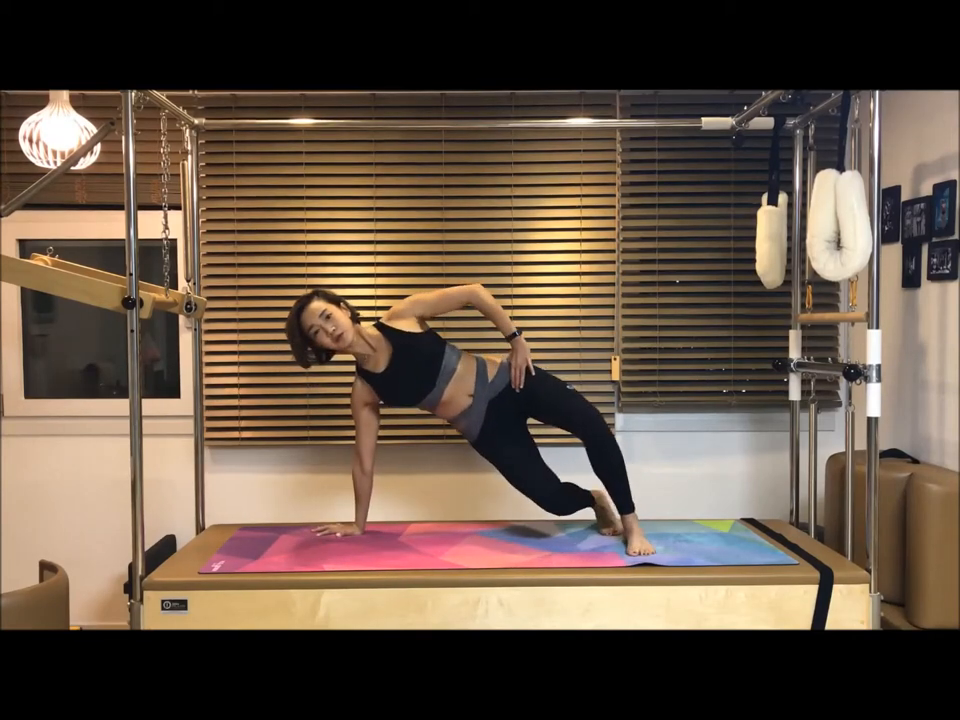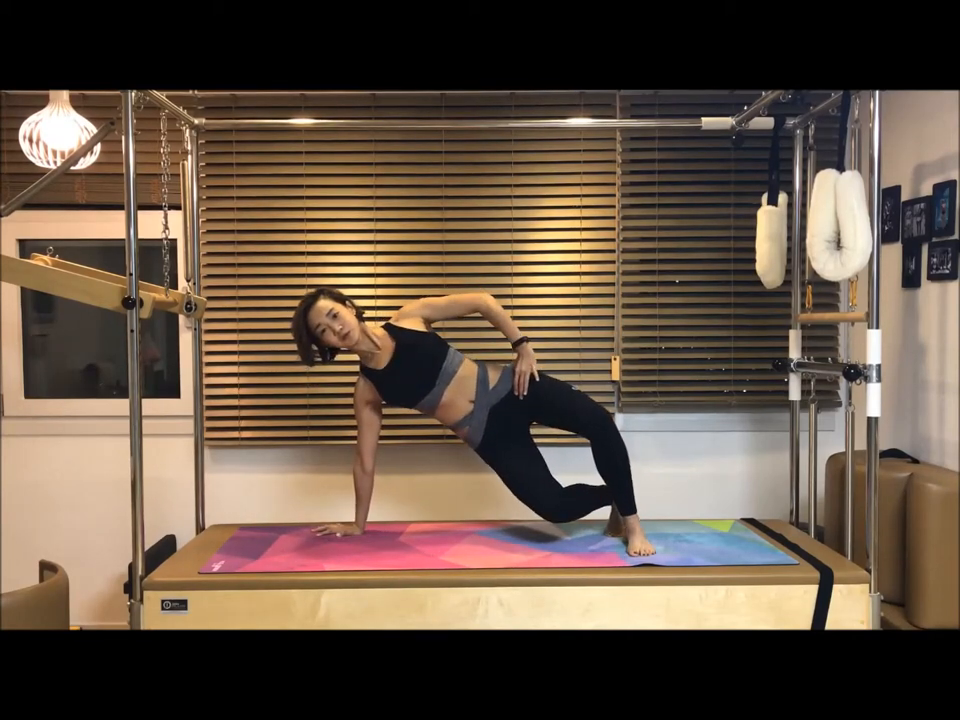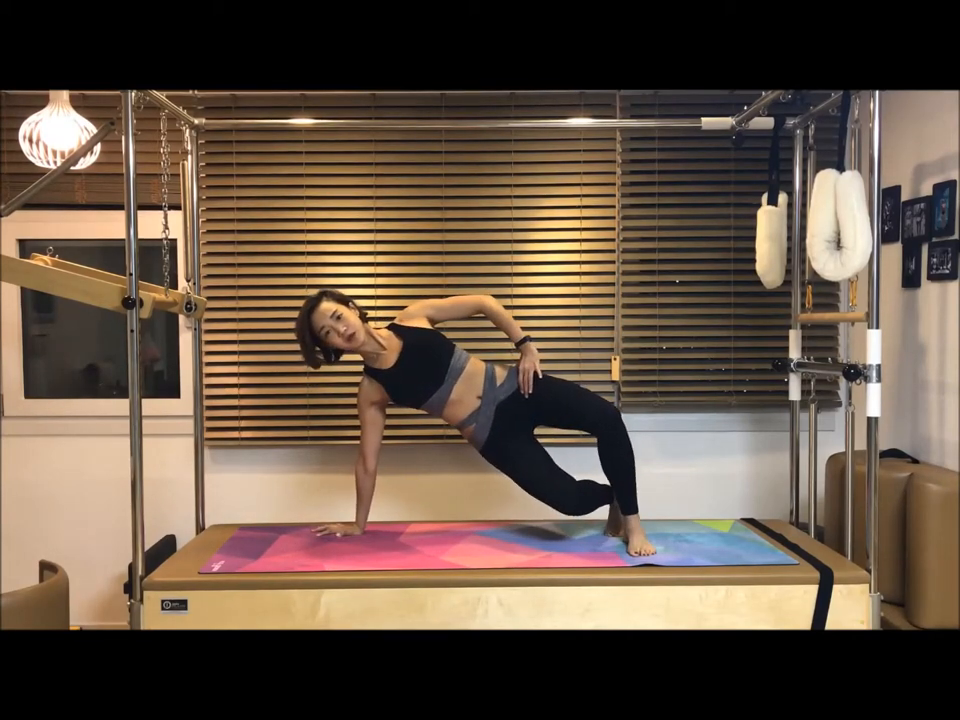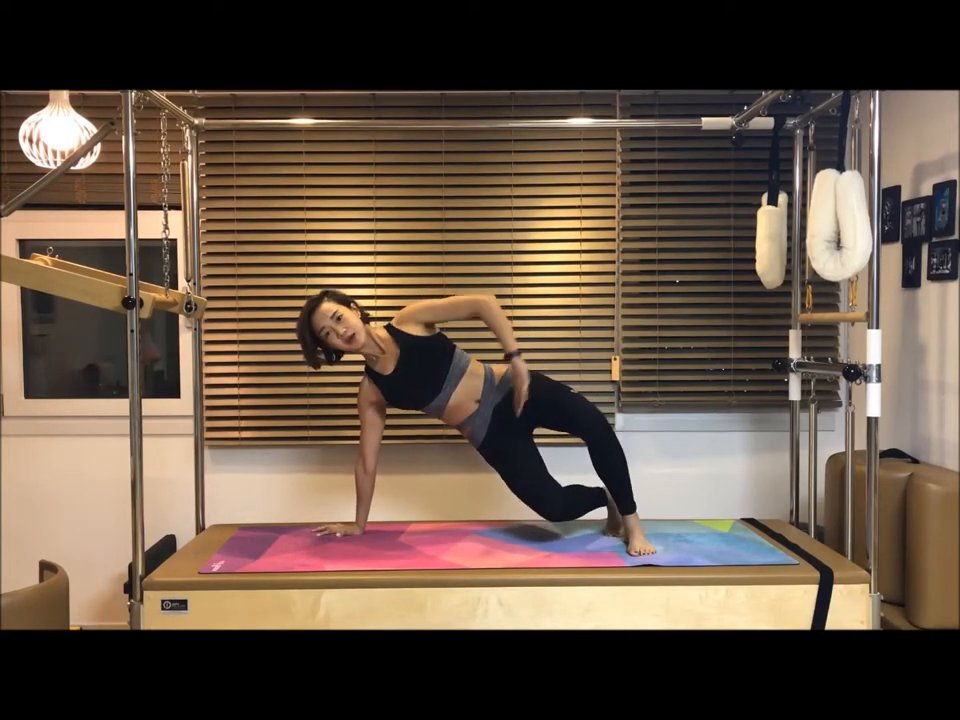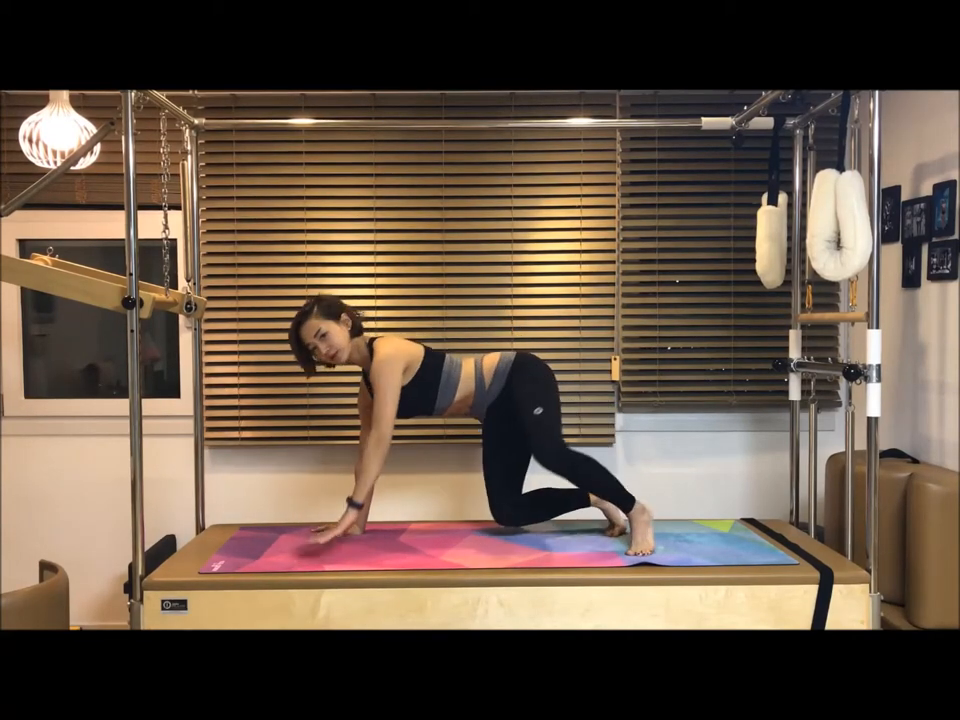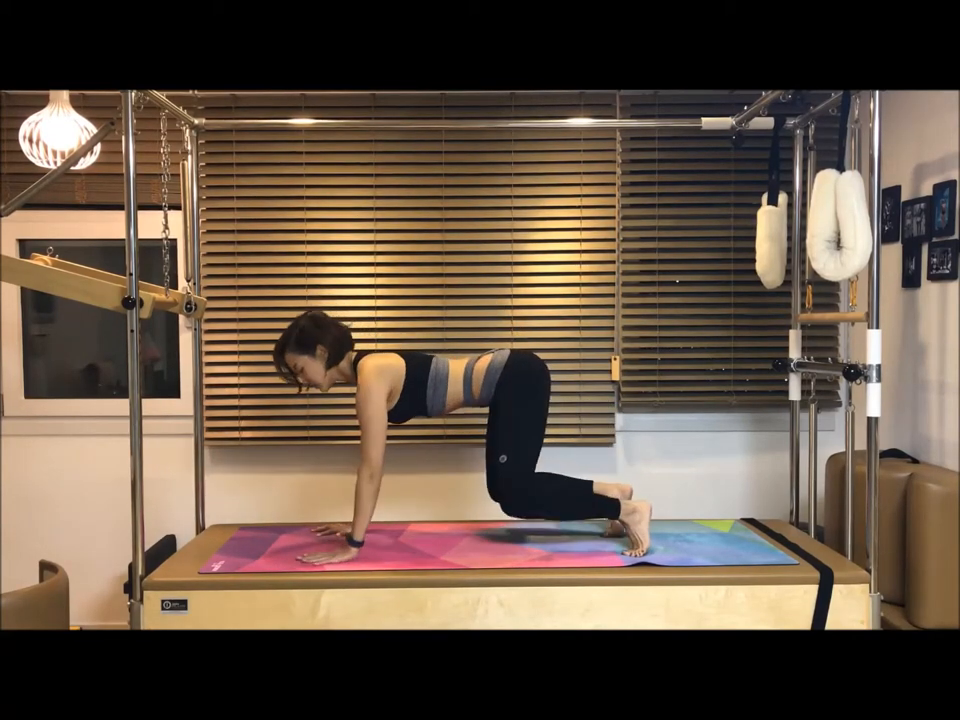
dt=0.5s
person 1, frame 1
left shoulder: (402, 317)
right shoulder: (364, 390)
left elbow: (474, 293)
right elbow: (364, 461)
left wrist: (516, 338)
right wrist: (358, 523)
left hip: (510, 382)
right hip: (487, 429)
left knee: (590, 423)
right knee: (552, 498)
left ankle: (630, 521)
right ankle: (594, 500)
person 1, frame 2
left shoulder: (409, 317)
right shoulder: (367, 389)
left elbow: (482, 301)
right elbow: (365, 460)
left wrist: (522, 345)
right wrist: (359, 523)
left hip: (510, 388)
right hip: (489, 434)
left knee: (598, 421)
right knee: (555, 508)
left ankle: (631, 520)
right ankle: (610, 496)
person 1, frame 3
left shoulder: (412, 317)
right shoulder: (372, 390)
left elbow: (484, 303)
right elbow: (367, 461)
left wrist: (525, 344)
right wrist: (358, 523)
left hip: (516, 388)
right hip: (494, 434)
left knee: (606, 417)
right knee: (568, 499)
left ankle: (631, 521)
right ankle: (613, 496)
person 1, frame 4
left shoulder: (409, 321)
right shoulder: (371, 389)
left elbow: (482, 303)
right elbow: (367, 461)
left wrist: (514, 357)
right wrist: (358, 523)
left hip: (516, 387)
right hip: (493, 431)
left knee: (592, 423)
right knee: (553, 506)
left ankle: (631, 519)
right ankle: (607, 496)
person 1, frame 5
left shoulder: (386, 352)
right shoulder: (367, 387)
left elbow: (382, 438)
right elbow: (366, 454)
left wrist: (353, 507)
right wrist: (360, 523)
left hip: (519, 376)
right hip: (498, 412)
left knee: (548, 451)
right knee: (507, 512)
left ankle: (635, 511)
right ankle: (598, 497)
person 1, frame 6
left shoulder: (371, 377)
right shoulder: (369, 371)
left elbow: (372, 469)
right elbow: (371, 466)
left wrist: (354, 543)
right wrist: (357, 524)
left hip: (518, 376)
right hip: (507, 379)
left knee: (515, 496)
right knee: (504, 488)
left ankle: (628, 509)
right ankle: (609, 492)
